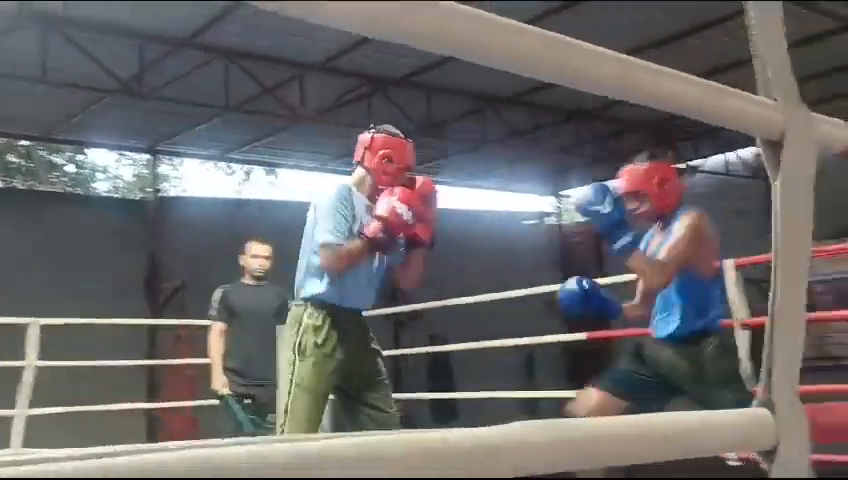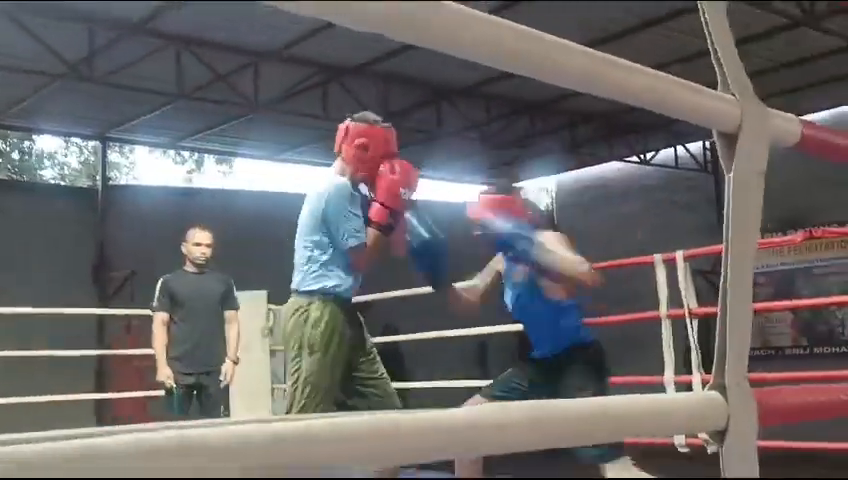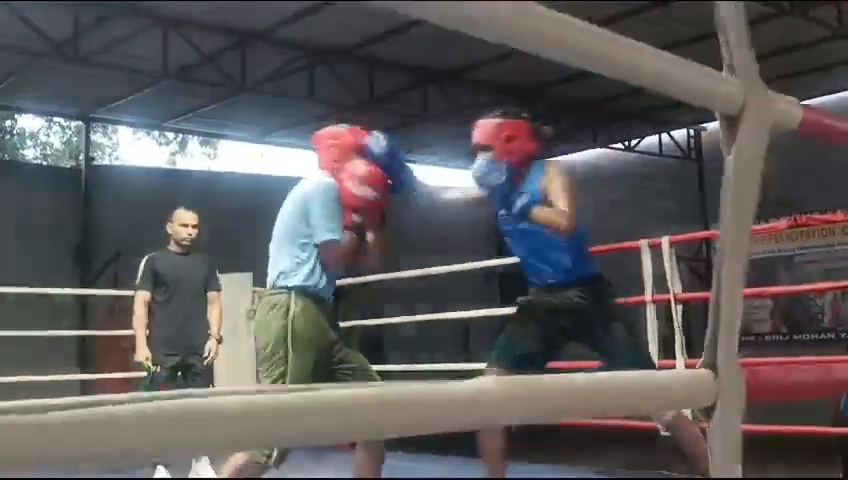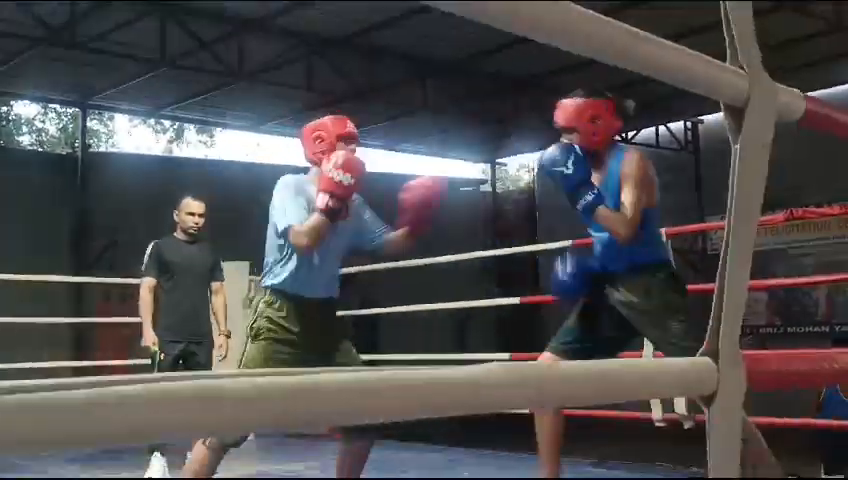
dt=0.3s
person 1, frame 1
left shoulder: (380, 211)
right shoulder: (339, 197)
left elbow: (407, 281)
right elbow: (333, 263)
left wrist: (420, 232)
right wrist: (380, 228)
left hip: (354, 328)
right hip: (318, 324)
left knee: (384, 435)
right knee: (297, 437)
person 1, frame 2
left shoulder: (349, 191)
right shoulder: (336, 190)
right elbow: (363, 259)
right wrist: (385, 208)
left hip: (340, 314)
right hip: (317, 316)
left knee: (386, 415)
person 1, frame 3
right shoulder: (324, 187)
left elbow: (367, 263)
right elbow: (334, 261)
left wrist: (374, 216)
right wrist: (356, 215)
left hip: (310, 314)
right hip: (294, 312)
person 1, frame 4
left shoulder: (352, 201)
right shoulder: (292, 187)
left elbow: (390, 246)
right elbow: (304, 241)
left wrist: (413, 221)
right wrist: (333, 198)
left hip: (322, 316)
right hip: (281, 314)
person 2, frame 1
left shoulder: (692, 222)
right shoulder: (650, 239)
left elbow: (657, 280)
left wrist: (617, 234)
right wrist: (606, 307)
left hip: (703, 350)
right hip: (659, 348)
right knee: (585, 412)
person 2, frame 2
left shoulder: (547, 241)
right shoulder: (503, 260)
left elbow: (588, 277)
right elbow: (468, 300)
left wrist: (526, 244)
left hip: (576, 364)
right hip: (540, 364)
person 2, frame 3
left shoulder: (551, 173)
right shoulder: (503, 186)
left elbow: (565, 224)
left wrist: (518, 202)
left hip: (584, 294)
right hip: (542, 300)
person 2, frame 4
left shoulder: (632, 161)
right shoulder: (590, 171)
left elbow: (626, 231)
left wrist: (579, 190)
right wrist: (574, 265)
left hip: (650, 286)
right hip: (606, 289)
person 3, frame 1
left shoulder: (279, 295)
right shoulder: (225, 293)
right elbow: (217, 334)
right wrist: (217, 373)
left hip: (267, 380)
right hip: (234, 379)
left knee: (264, 437)
right knee: (231, 437)
person 3, frame 2
left shoulder: (224, 282)
right shoulder: (169, 282)
left elbow: (232, 322)
right elbow: (160, 325)
left wrist: (232, 358)
right wrist: (161, 365)
left hip: (214, 370)
right hip: (179, 370)
person 3, frame 3
left shoulder: (206, 263)
right shoulder: (153, 261)
left elbow: (214, 301)
right elbow: (141, 302)
left wrist: (215, 336)
right wrist: (141, 343)
left hip: (198, 349)
right hip: (162, 349)
left ankle: (201, 461)
right ankle: (161, 467)
person 3, frame 4
left shoulder: (209, 252)
right shoulder: (159, 248)
left elbow: (217, 293)
right elbow: (147, 290)
left wrist: (223, 332)
right wrist: (147, 329)
left hip: (202, 339)
right hip: (167, 338)
